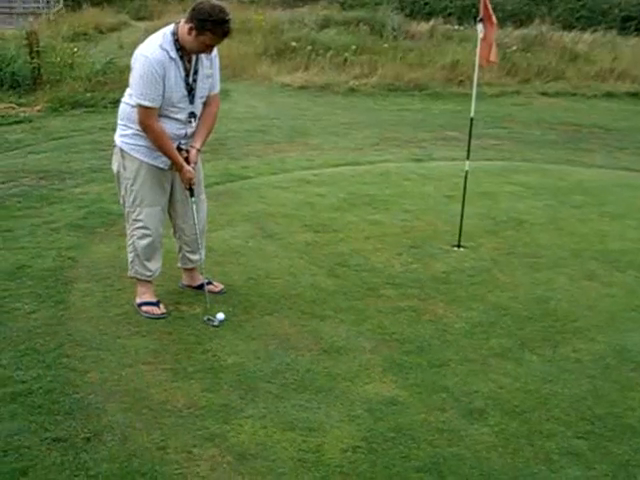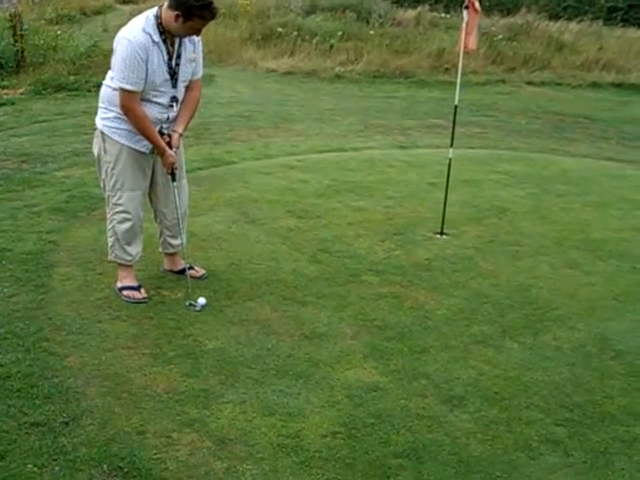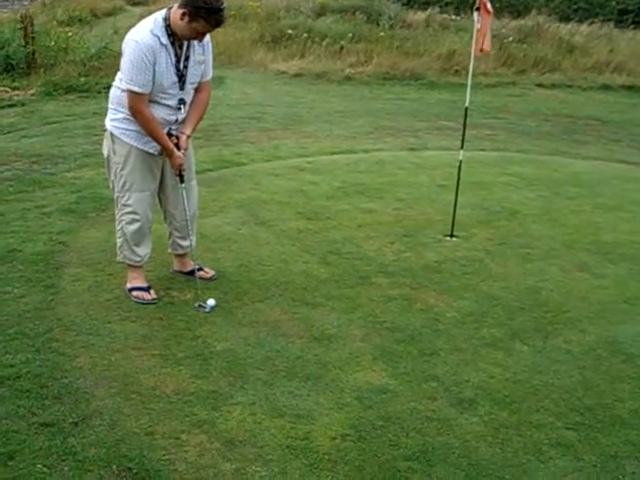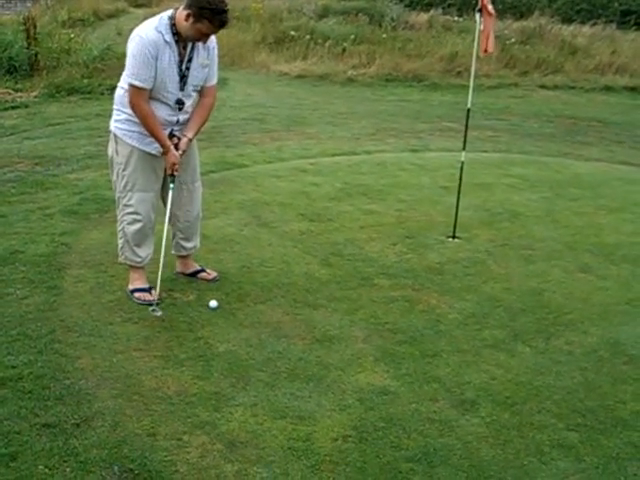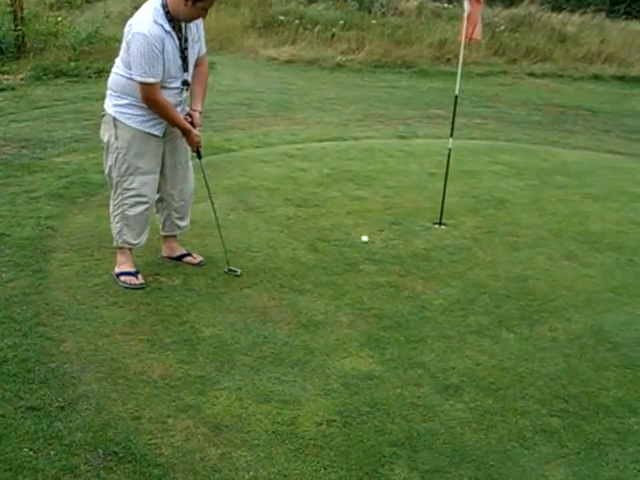
dt=0.7s
person 1, frame 1
left shoulder: (207, 52)
right shoulder: (152, 56)
left elbow: (211, 103)
right elbow: (147, 122)
left wrist: (195, 148)
right wrist: (179, 165)
left hip: (184, 147)
right hip: (143, 148)
left knee: (192, 214)
right knee: (146, 221)
left ankle: (191, 274)
right ankle: (144, 288)
person 1, frame 2
left shoulder: (190, 36)
right shoulder: (134, 40)
left elbow: (193, 88)
right elbow: (129, 105)
left wrist: (177, 131)
right wrist: (161, 148)
left hip: (166, 131)
right hip: (125, 132)
left knee: (174, 198)
right knee: (127, 205)
left ankle: (172, 258)
right ankle: (125, 272)
person 1, frame 3
left shoulder: (200, 38)
right shoulder: (143, 41)
left elbow: (203, 90)
right elbow: (137, 107)
left wrist: (186, 133)
right wrist: (169, 150)
left hip: (175, 132)
right hip: (133, 133)
left knee: (184, 199)
right knee: (136, 206)
left ankle: (182, 259)
right ankle: (135, 273)
person 1, frame 4
left shoulder: (207, 42)
right shoulder: (147, 39)
left elbow: (207, 95)
right elbow: (137, 102)
left wrist: (187, 137)
right wrist: (166, 148)
left hip: (179, 134)
right hip: (137, 135)
left knee: (187, 202)
right knee: (137, 207)
left ankle: (184, 260)
right ankle: (136, 273)
person 1, frame 5
right shoulder: (147, 31)
left elbow: (200, 63)
right elbow: (150, 95)
left wrist: (195, 109)
right wrist: (186, 130)
left hip: (170, 116)
right hip: (133, 118)
left knee: (178, 184)
right knee: (135, 190)
left ankle: (170, 244)
right ankle: (124, 257)
